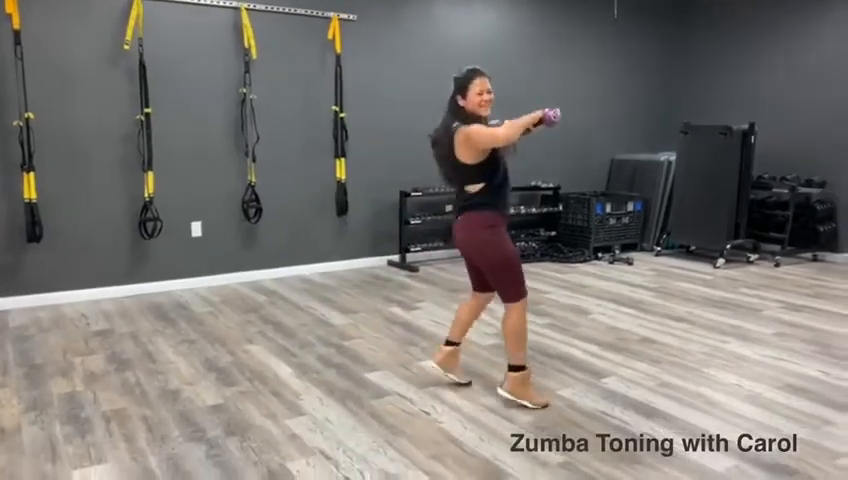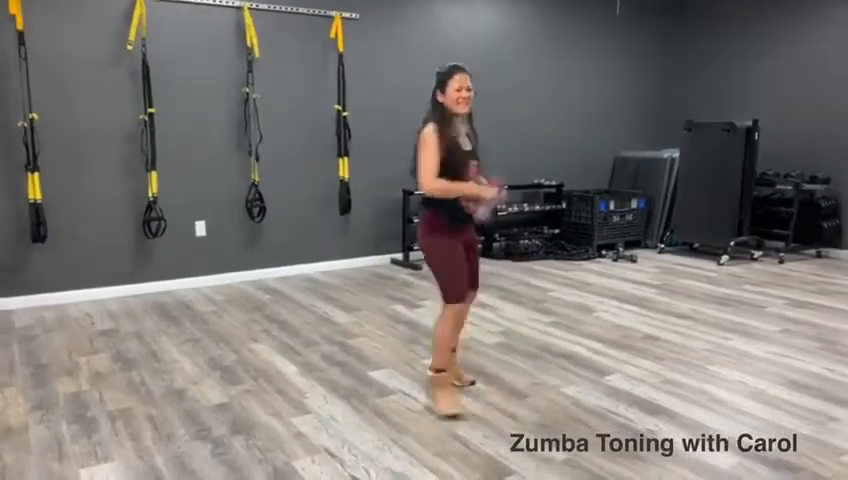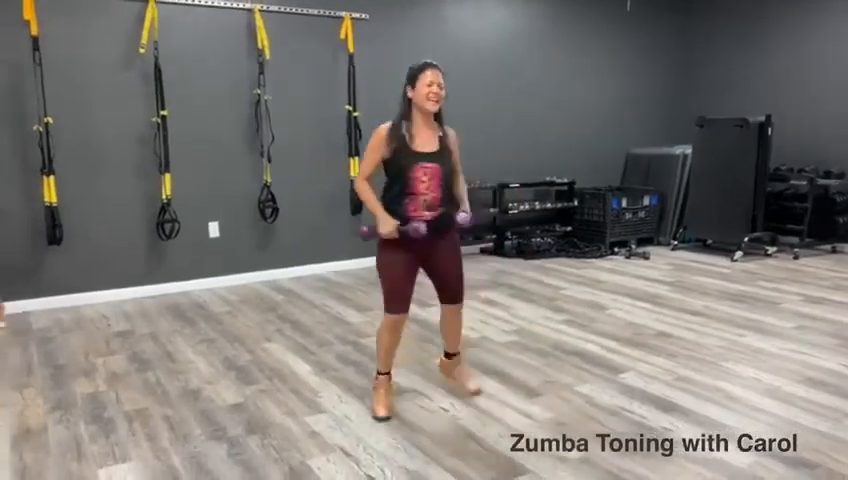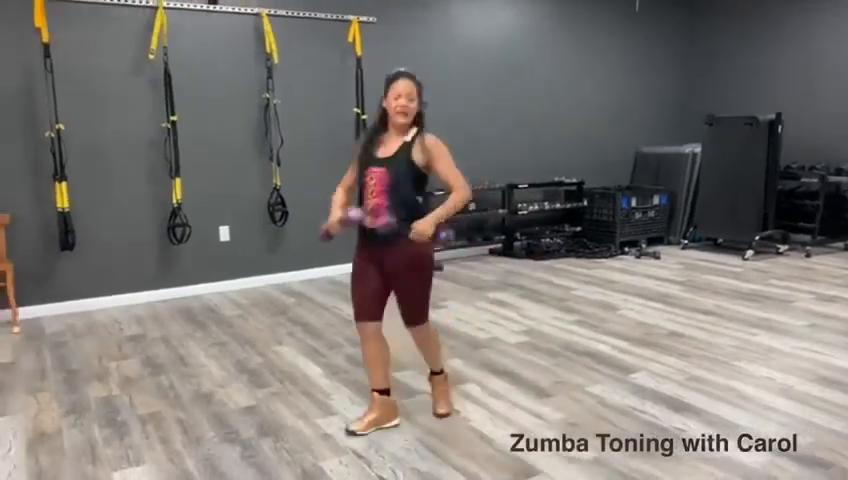
dt=0.3s
person 1, frame 1
left shoulder: (464, 131)
right shoulder: (469, 132)
right elbow: (503, 137)
right wrist: (534, 116)
left hip: (470, 224)
right hip: (483, 226)
left knee: (484, 292)
right knee: (516, 300)
left ankle: (447, 353)
right ankle: (517, 380)
person 1, frame 2
left shoulder: (465, 130)
right shoulder: (433, 133)
right elbow: (429, 185)
left wrist: (481, 189)
right wrist: (475, 190)
left hip: (463, 225)
right hip: (440, 229)
left knee: (467, 295)
right knee: (456, 302)
left ankle: (445, 364)
right ankle: (441, 381)
person 1, frame 3
left shoulder: (447, 136)
right shoulder: (388, 134)
right elbow: (361, 180)
left wrist: (463, 204)
right wrist: (381, 217)
left hip: (442, 234)
right hip: (397, 239)
left knee: (453, 304)
right knee: (395, 315)
left ankle: (453, 363)
right ankle: (382, 384)
person 1, frame 4
left shoulder: (426, 144)
right shoulder: (369, 143)
left elbow: (462, 191)
right elbow: (345, 186)
left wrist: (432, 221)
right wrist: (337, 212)
left hip: (408, 248)
right hip: (369, 246)
left knee: (417, 323)
right knee: (367, 325)
left ankle: (439, 380)
right ankle: (383, 405)
